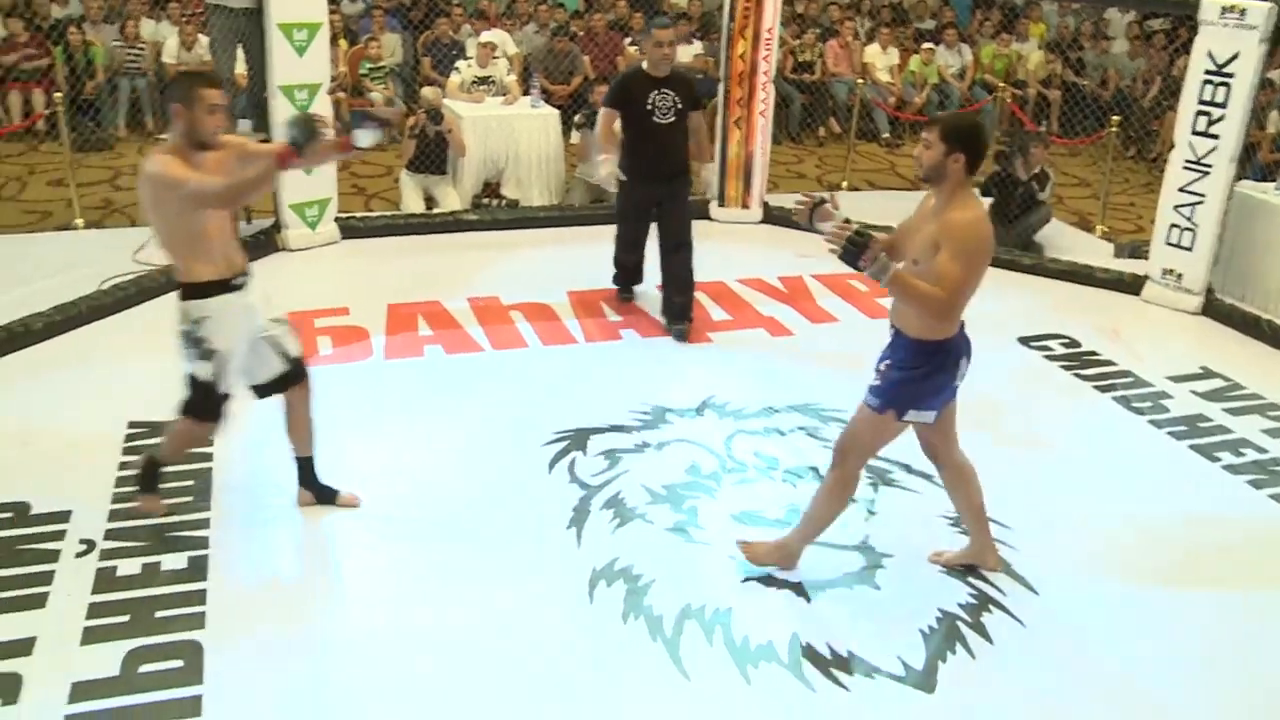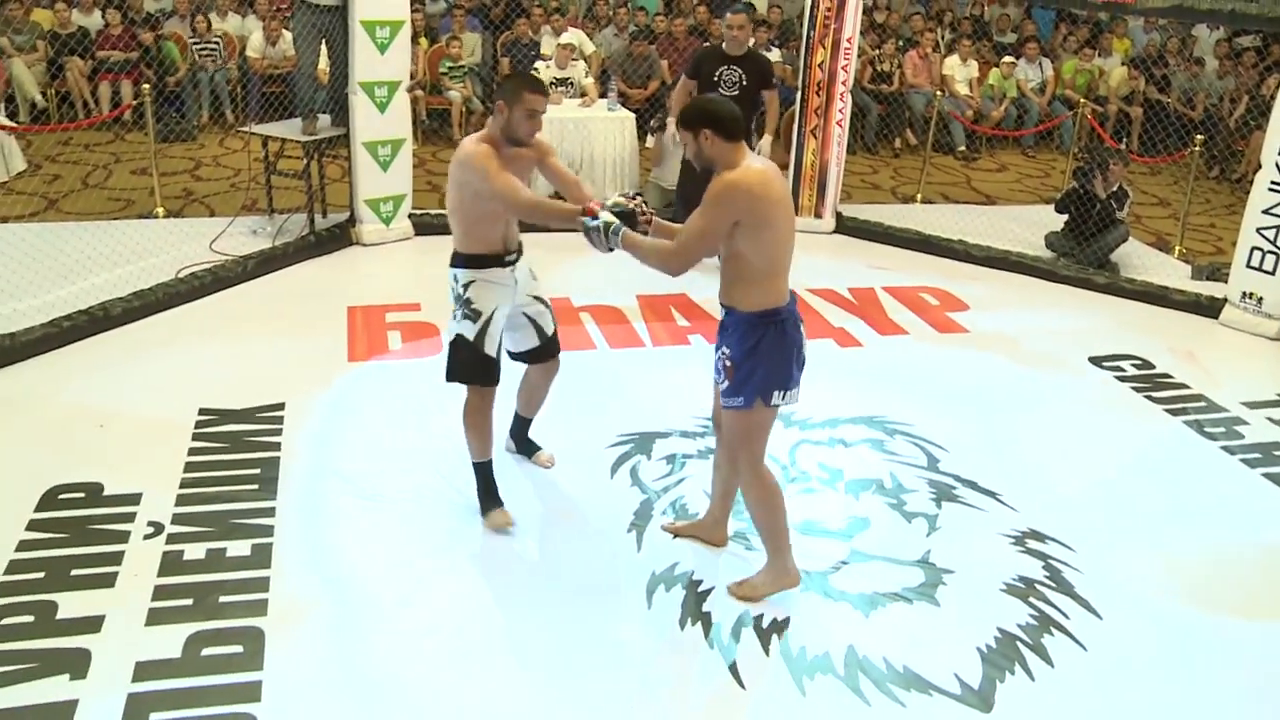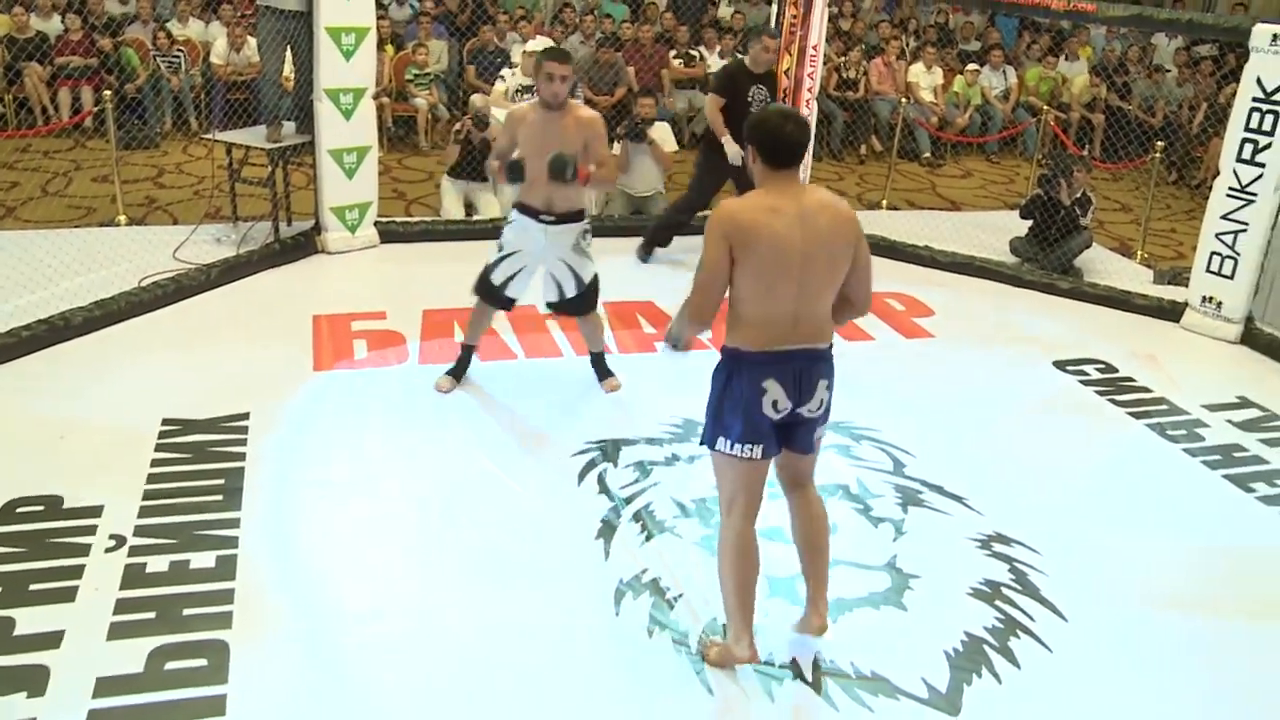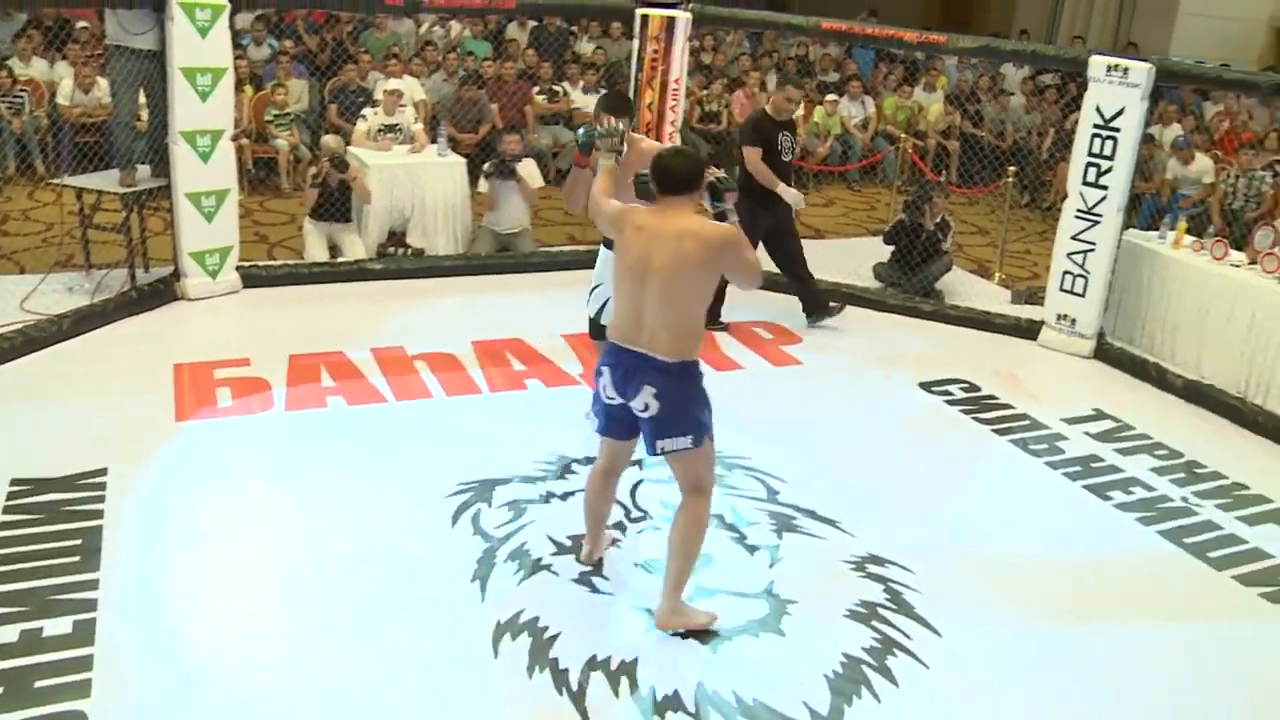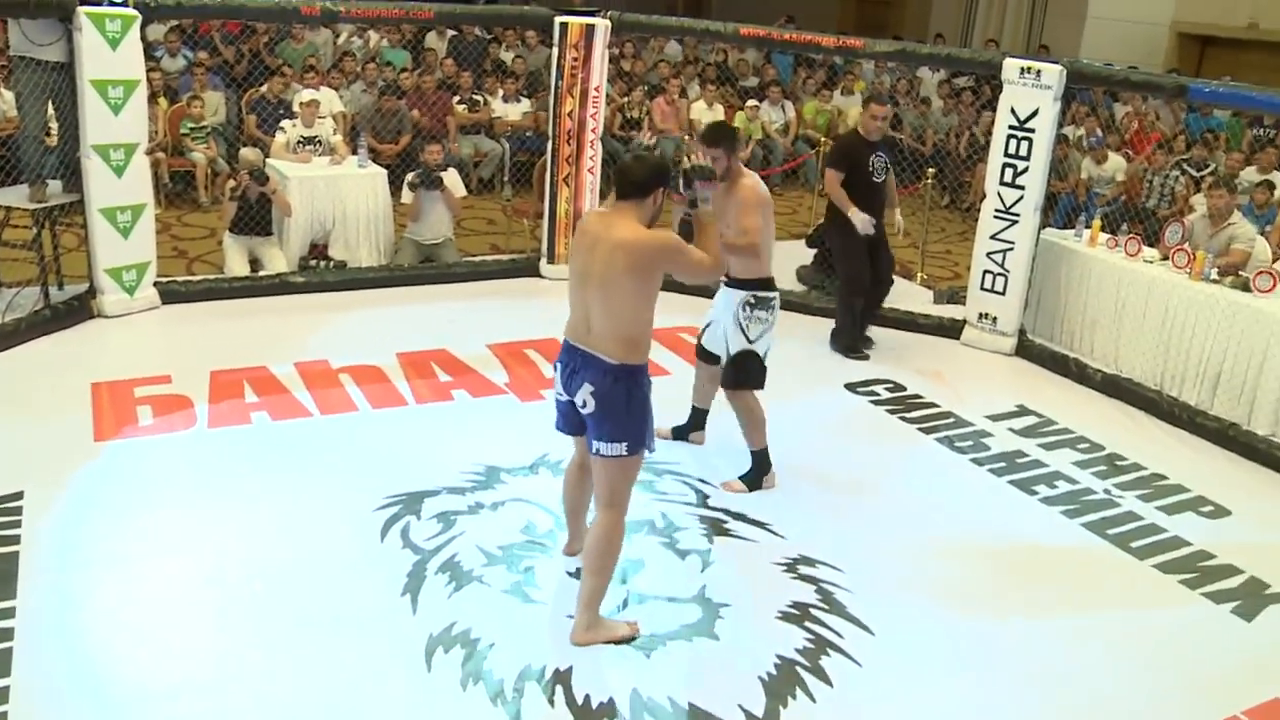
dt=1s
person 1, frame 1
left shoulder: (966, 224)
right shoulder: (936, 202)
left elbow: (941, 306)
right elbow: (893, 247)
left wrist: (874, 266)
right wrist: (834, 224)
left hip: (923, 361)
right hip: (921, 352)
left knee: (848, 455)
right knee: (943, 452)
left ankle: (791, 547)
right ankle: (982, 547)
person 1, frame 2
left shoulder: (734, 185)
right shoulder: (757, 171)
left elbow: (677, 260)
right elbow: (705, 238)
left wrist: (618, 236)
right wrist: (650, 223)
left hip: (761, 332)
right hip: (751, 322)
left knee: (746, 458)
right knee: (725, 426)
left ankle: (781, 566)
right ankle: (715, 522)
person 1, frame 3
left shoulder: (732, 217)
right shoulder: (842, 215)
left elbow: (700, 310)
right elbow: (859, 302)
left wrist: (677, 332)
left hip: (749, 375)
right hip: (813, 371)
left knee: (738, 512)
right knee: (800, 484)
left ankle: (739, 640)
right ankle: (816, 610)
person 1, frame 4
left shoulder: (627, 221)
right shoulder: (719, 237)
left elbow: (598, 200)
right elbow: (751, 280)
left wrist: (607, 155)
right wrist: (726, 214)
left hip: (616, 363)
right hip: (671, 378)
left knee: (609, 463)
right knee: (697, 490)
left ankle: (593, 545)
right ankle: (672, 607)
person 1, frame 5
left shoulder: (588, 224)
right shoulder: (655, 245)
right elbow: (711, 270)
left wrist: (640, 164)
right wrist: (703, 205)
left hip: (573, 360)
right hip: (618, 378)
left knee: (584, 457)
right knee: (612, 502)
left ankle: (576, 538)
right ankle: (588, 621)
person 2, frame 1
left shoulder: (226, 148)
right shoulder: (158, 170)
left elbow: (292, 154)
right elbow: (224, 196)
left wrist: (344, 141)
right wrist: (288, 152)
left hip: (243, 292)
right hip: (208, 305)
left knee: (297, 386)
right knee: (204, 417)
left ankle: (309, 483)
right ankle: (150, 473)
person 2, frame 2
left shoulder: (534, 148)
right shoulder: (475, 155)
left elbow: (572, 188)
right elbow: (525, 205)
left wrist: (604, 208)
right wrist: (596, 217)
left hip: (515, 266)
right hip: (476, 275)
left knee: (546, 359)
right knee: (481, 385)
left ankle: (519, 436)
right ankle: (487, 494)
person 2, frame 3
left shoulder: (588, 122)
right shoulder: (518, 117)
left elbow: (610, 178)
right elbow: (494, 162)
left wrist: (580, 173)
right wrist: (501, 171)
left hip: (569, 227)
right hip: (524, 222)
left knee: (584, 309)
right knee: (487, 299)
left ankle: (599, 363)
right ankle: (462, 365)
person 2, frame 4
left shoulder: (651, 153)
right shoulder: (593, 152)
right elbow: (573, 206)
right wrist: (581, 160)
right hip: (610, 253)
right knee: (602, 336)
person 2, frame 5
left shoulder: (750, 190)
right shoulder: (717, 183)
left elbow: (753, 248)
left hip: (754, 297)
right hip: (731, 290)
left knee: (737, 385)
right knee: (706, 358)
left ankle: (761, 468)
right ankle: (693, 427)
person 3, frame 1
left shoulder: (685, 84)
right shoulder: (627, 82)
left elbow: (697, 126)
right elbow: (605, 122)
left wrist: (706, 165)
right wrist: (606, 159)
left hip: (676, 179)
right hip: (635, 178)
left knee: (677, 246)
right knee: (630, 240)
left ankle: (678, 315)
right ankle: (626, 282)
person 3, frame 2
left shoulder: (760, 64)
right shoulder: (705, 56)
left elbow: (771, 101)
right elbow: (684, 88)
left wrist: (767, 137)
right wrist: (672, 120)
right knee: (689, 194)
person 3, frame 3
left shoulder: (770, 78)
right shoulder: (730, 73)
right elbow: (711, 108)
right wrist: (727, 141)
right hip: (718, 150)
right knee: (695, 200)
right ankle: (651, 241)
person 3, frame 4
left shoulder: (790, 124)
right shoulder: (755, 124)
right elbow: (753, 162)
left wrist: (786, 192)
right wrist: (783, 189)
left hip: (779, 205)
right hip: (752, 205)
left knee: (794, 256)
left ankle: (816, 307)
right ankle: (709, 314)
person 3, frame 5
left shoulder: (884, 144)
right shoulder: (846, 144)
right elbow: (831, 184)
left wrist: (896, 210)
right wrist: (853, 213)
left hip: (872, 224)
right hip: (846, 225)
left knee: (882, 277)
right knee: (856, 282)
left ankle: (856, 329)
right ankle: (845, 339)
